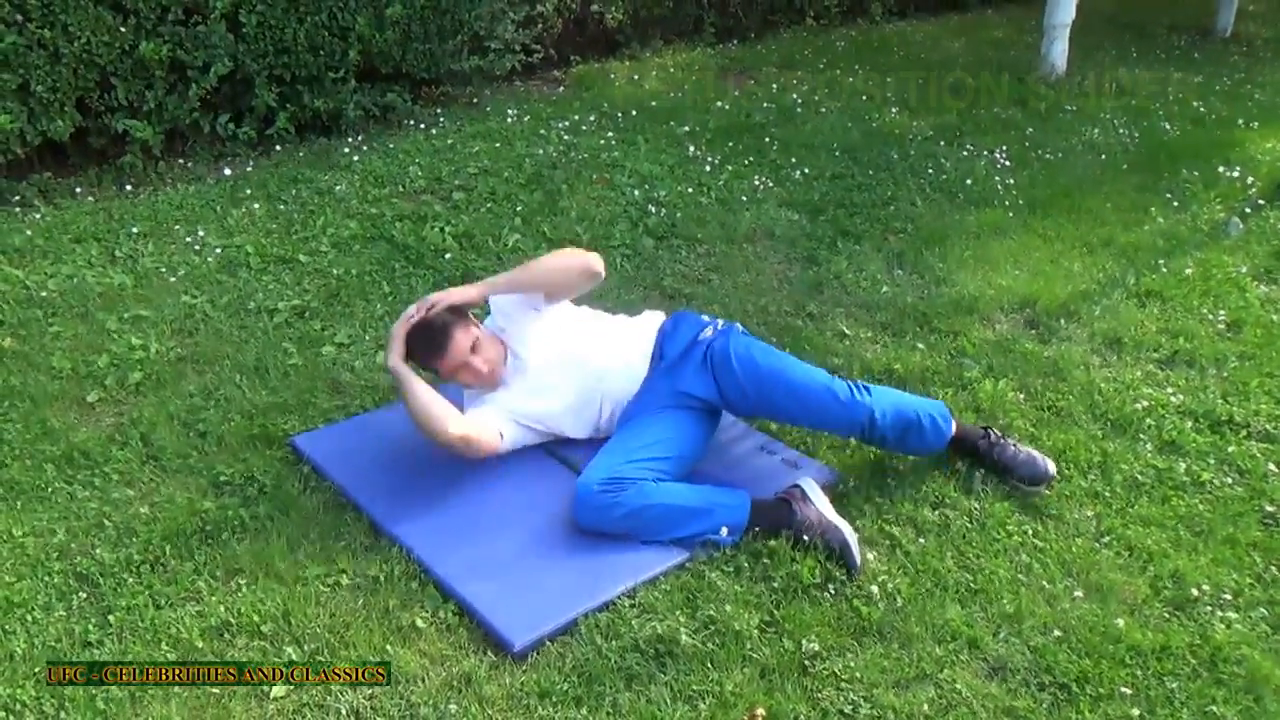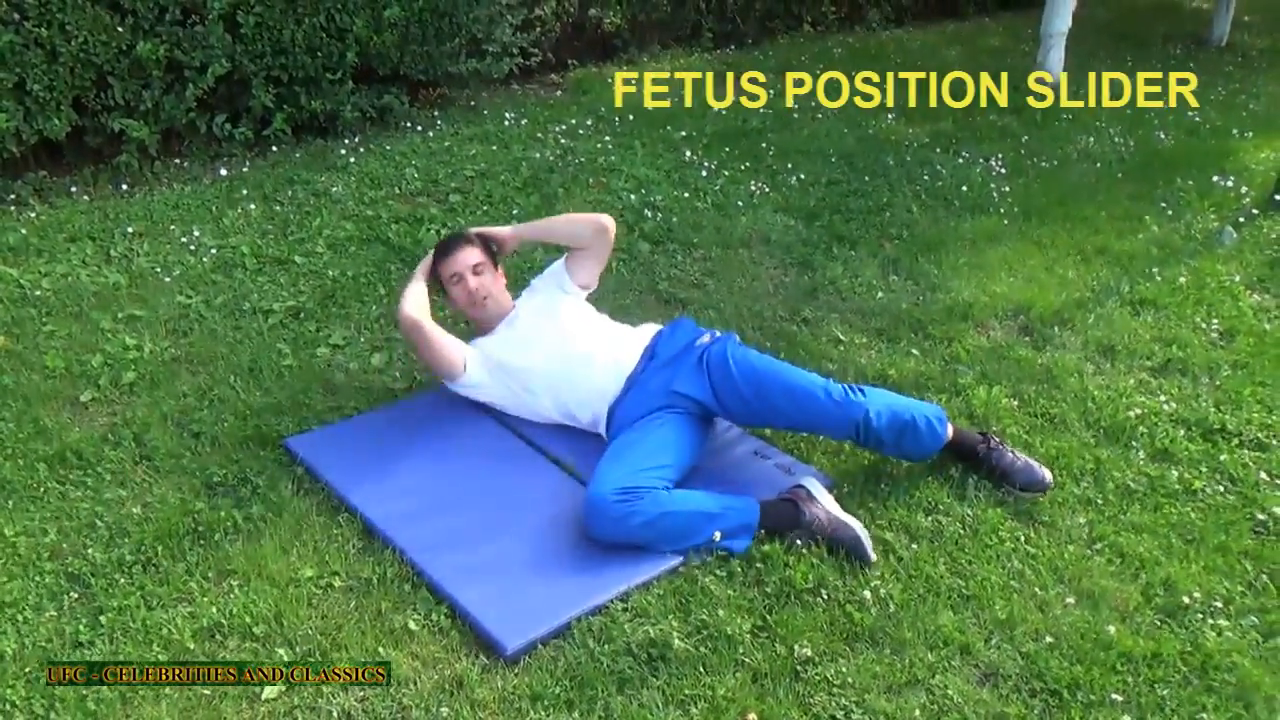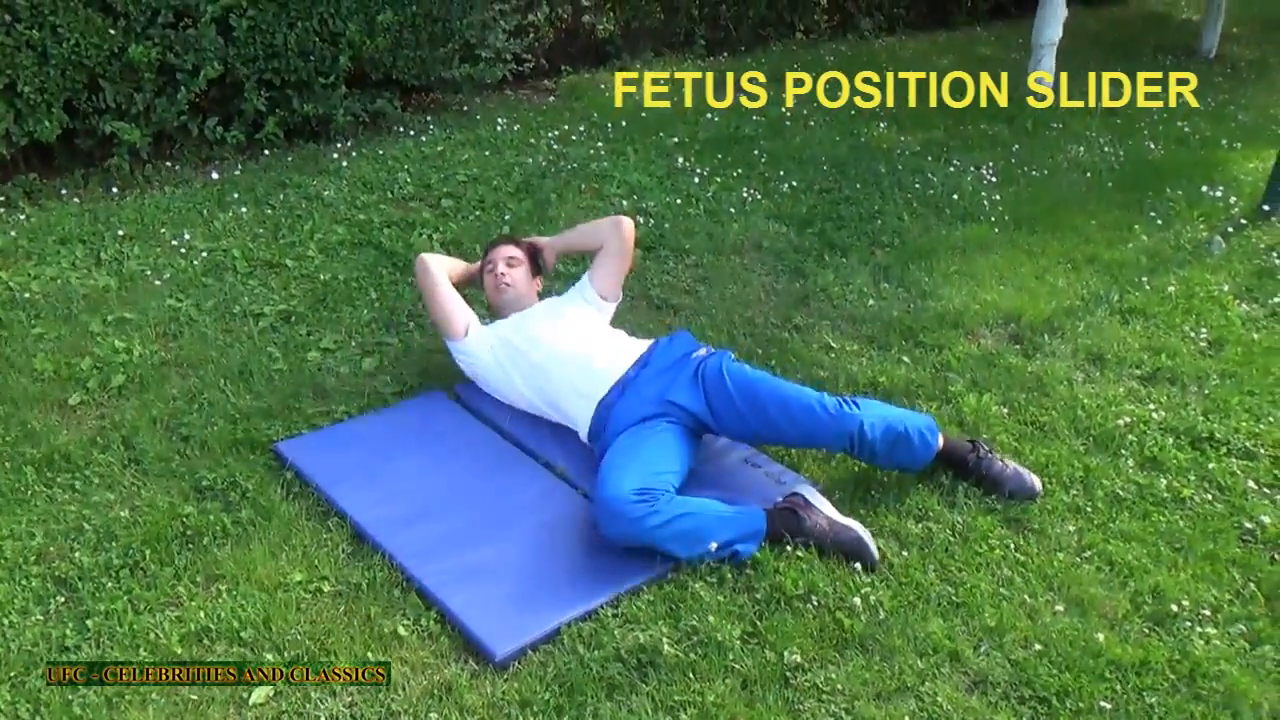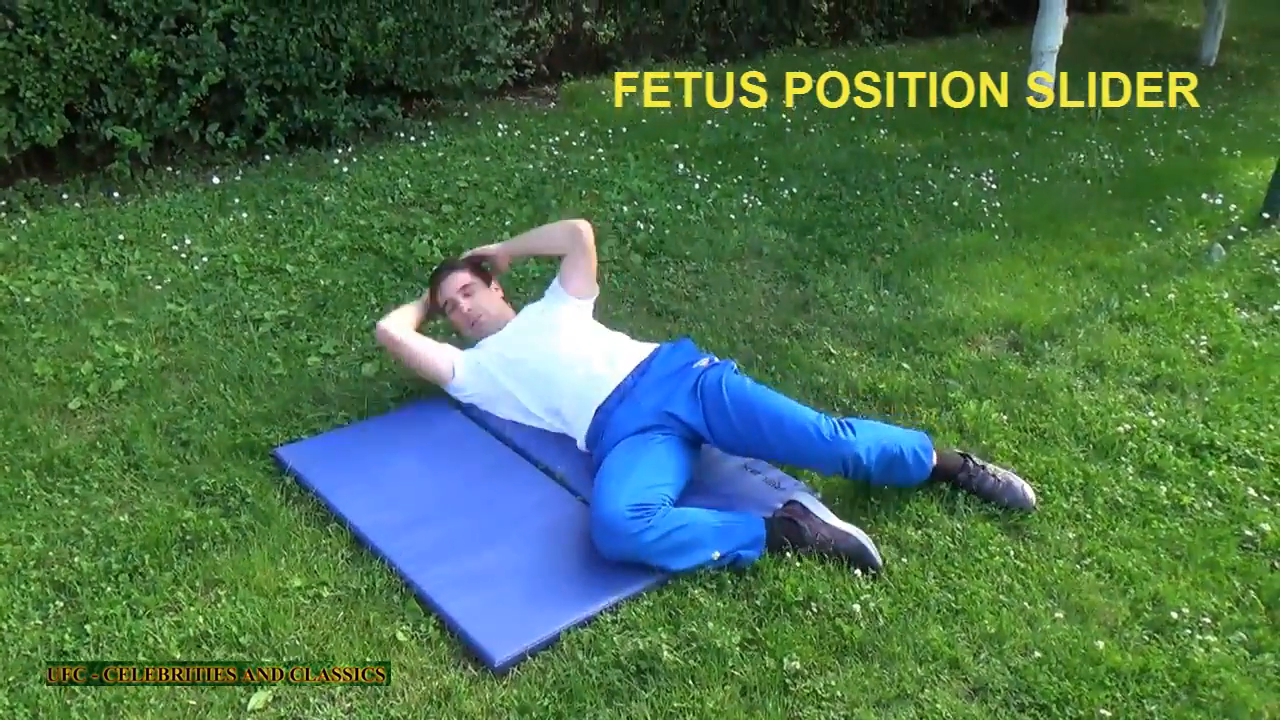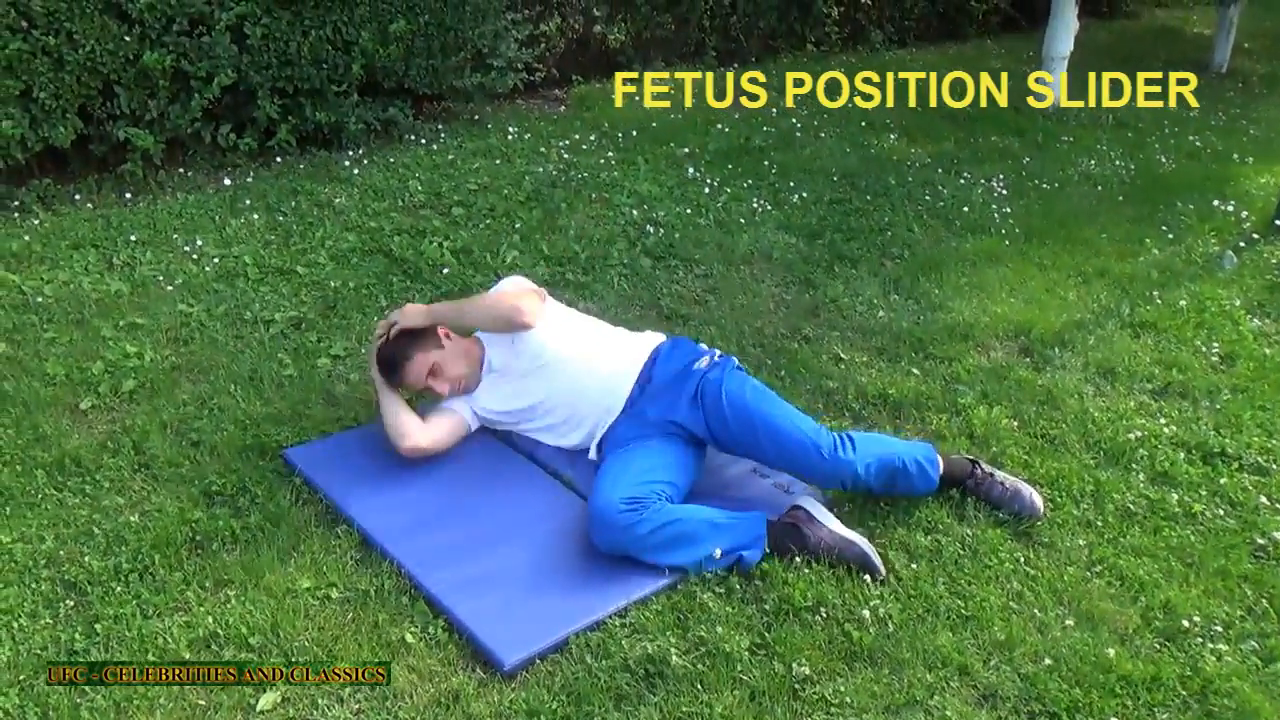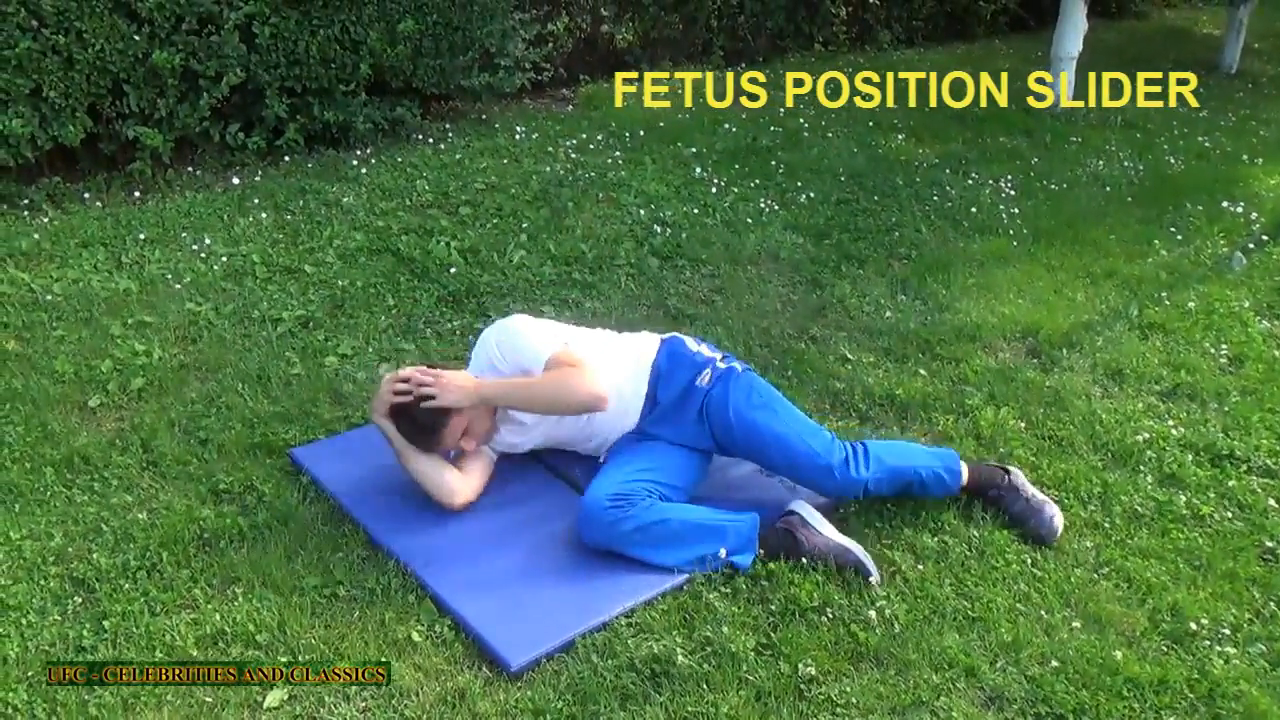
dt=0.4s
person 1, frame 1
left shoulder: (514, 307)
right shoulder: (486, 412)
left elbow: (589, 265)
right elbow: (461, 438)
left wrist: (479, 289)
right wrist: (402, 371)
left hip: (681, 346)
right hip: (651, 413)
left knee: (842, 403)
right knee: (596, 500)
left ankle: (974, 439)
right ankle: (778, 515)
person 1, frame 2
left shoulder: (549, 291)
right shoulder: (473, 367)
left elbow: (601, 228)
right elbow: (412, 318)
left wrist: (512, 234)
right wrist: (429, 268)
left hip: (678, 353)
right hip: (639, 416)
left knee: (834, 404)
right knee: (607, 509)
left ankle: (971, 446)
right ankle: (784, 515)
person 1, frame 3
left shoulder: (575, 302)
right shoulder: (481, 350)
left elbow: (621, 227)
right elbow: (428, 265)
left wrist: (547, 244)
right wrist: (475, 266)
left hip: (676, 366)
right hip: (625, 423)
left knee: (833, 417)
right knee: (621, 511)
left ankle: (960, 453)
right ankle: (785, 523)
person 1, frame 4
left shoulder: (555, 306)
right shoulder: (471, 370)
left elbow: (579, 232)
right elbow: (390, 333)
left wrist: (496, 252)
right wrist: (427, 302)
left hip: (676, 374)
right hip: (625, 431)
left knee: (830, 441)
right knee: (618, 528)
left ankle: (950, 464)
right ankle: (784, 530)
person 1, frame 5
left shoulder: (504, 300)
right shoulder: (471, 402)
left elbow: (521, 310)
right elbow: (411, 440)
left wrist: (429, 313)
right wrist: (383, 378)
left hip: (675, 374)
right hip: (634, 436)
left knee: (829, 456)
right knee: (613, 521)
left ankle: (958, 471)
right ankle: (786, 534)
person 1, frame 6
left shoulder: (503, 341)
right shoulder: (485, 429)
left elbow: (590, 389)
right elbow: (454, 492)
left wrist: (477, 392)
right wrist: (388, 424)
left hip: (682, 379)
right hip: (645, 439)
left knee: (837, 466)
right knee: (600, 515)
left ankle: (984, 477)
right ankle: (777, 536)
